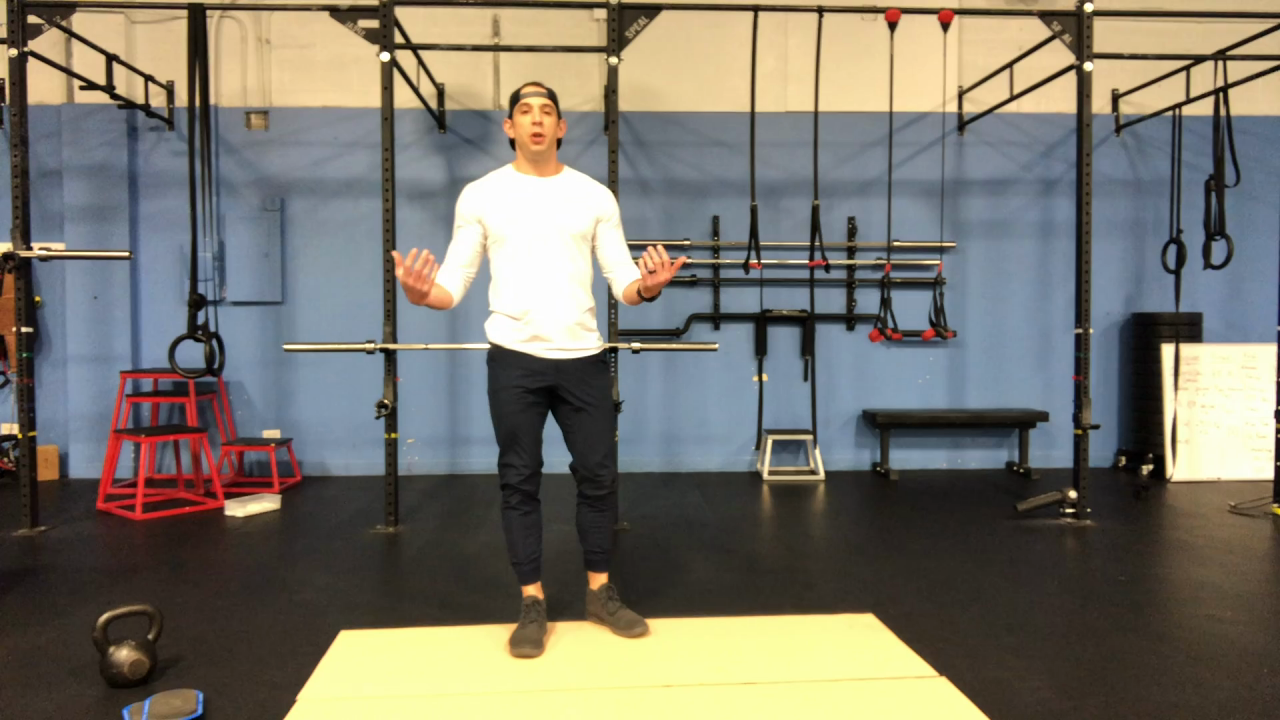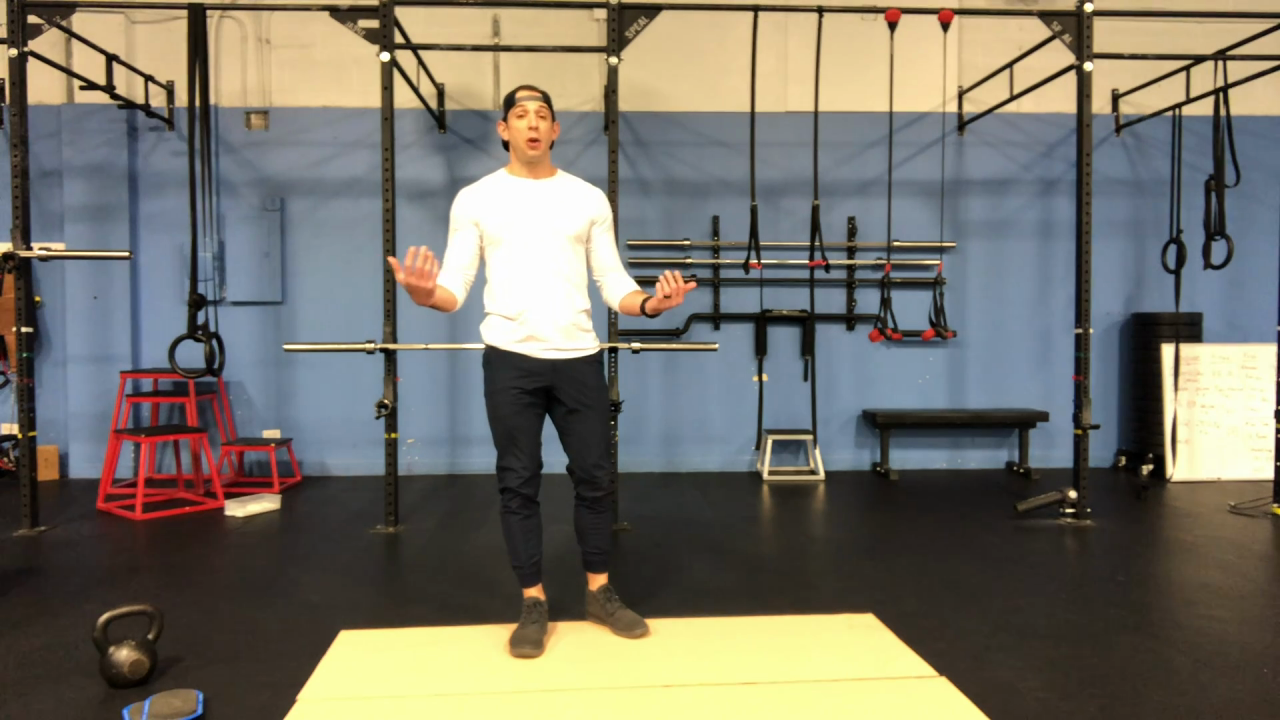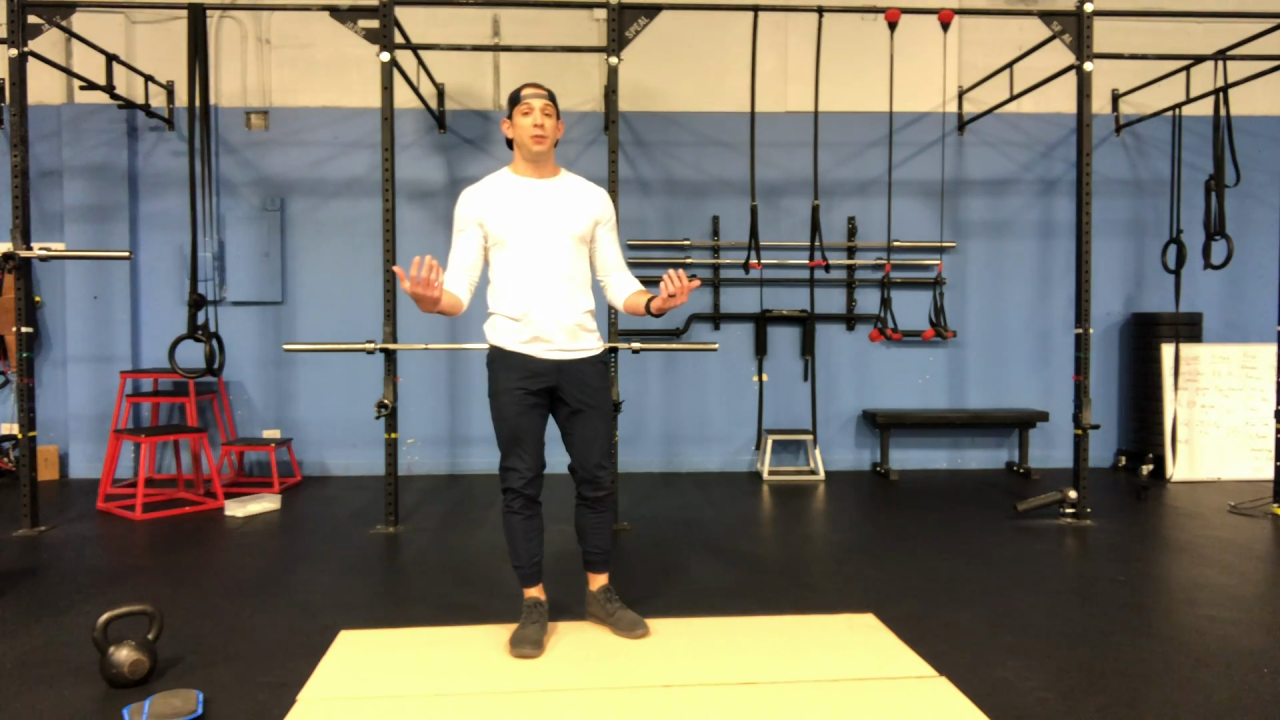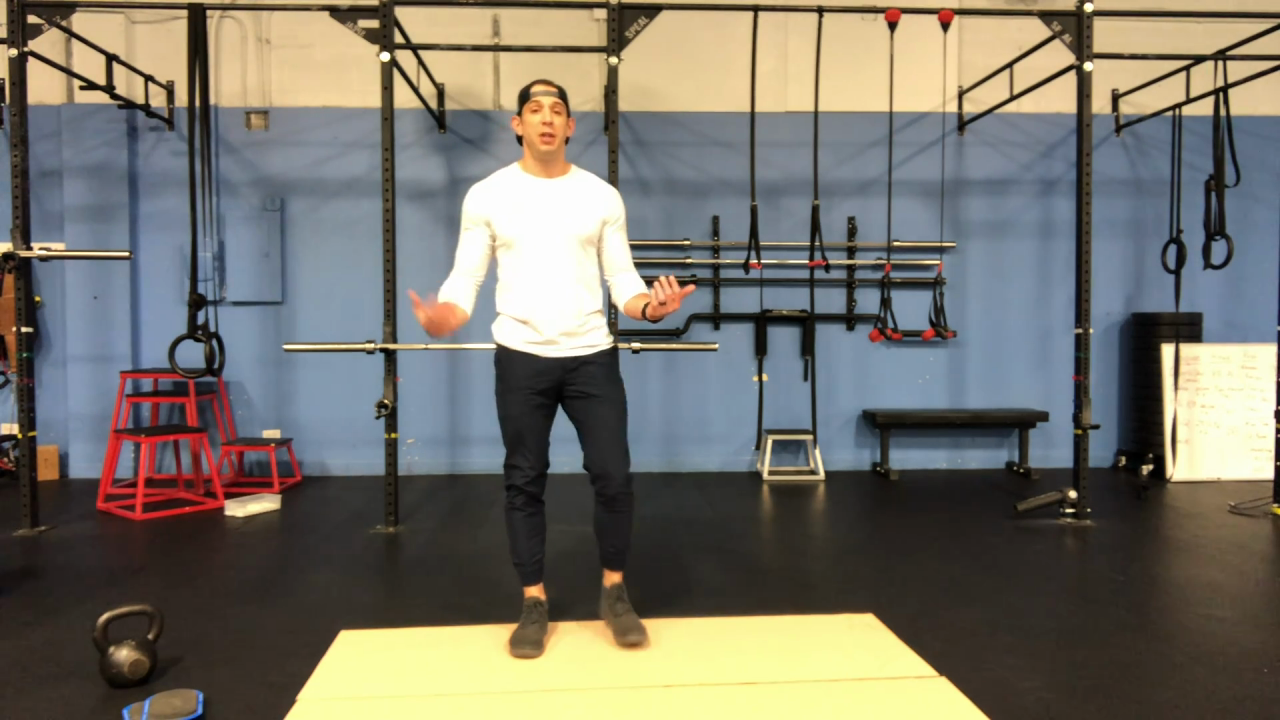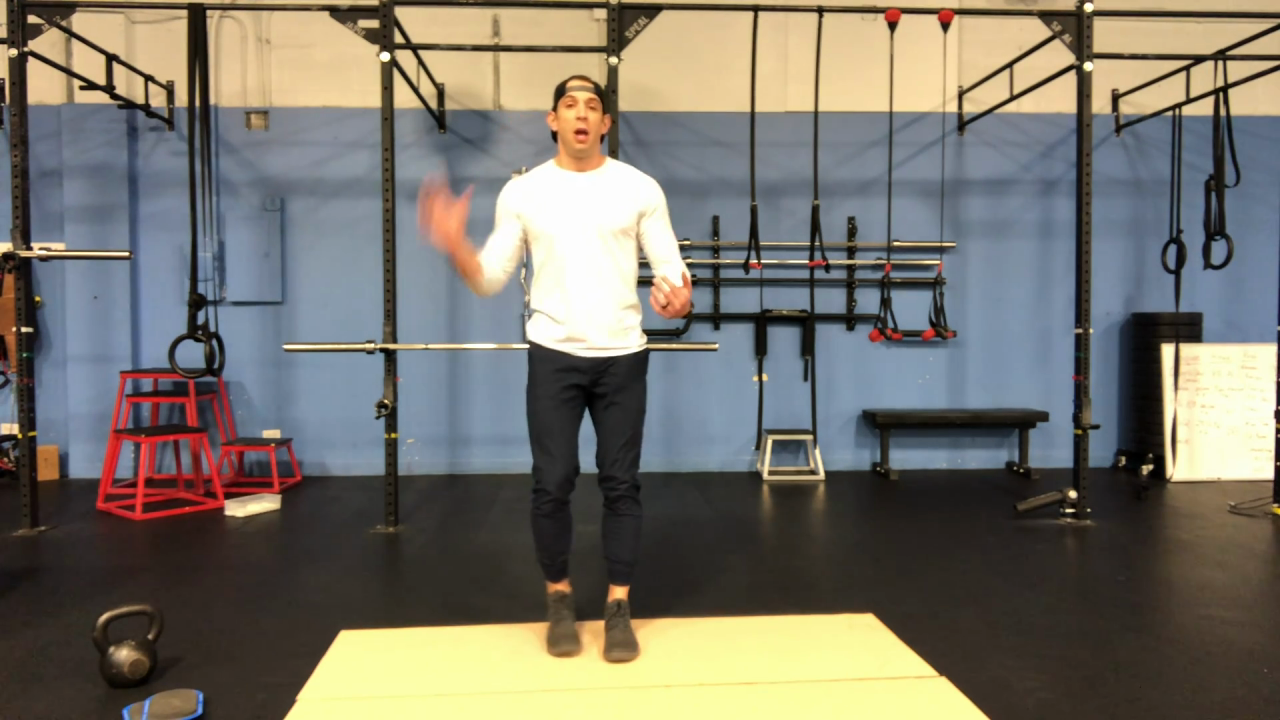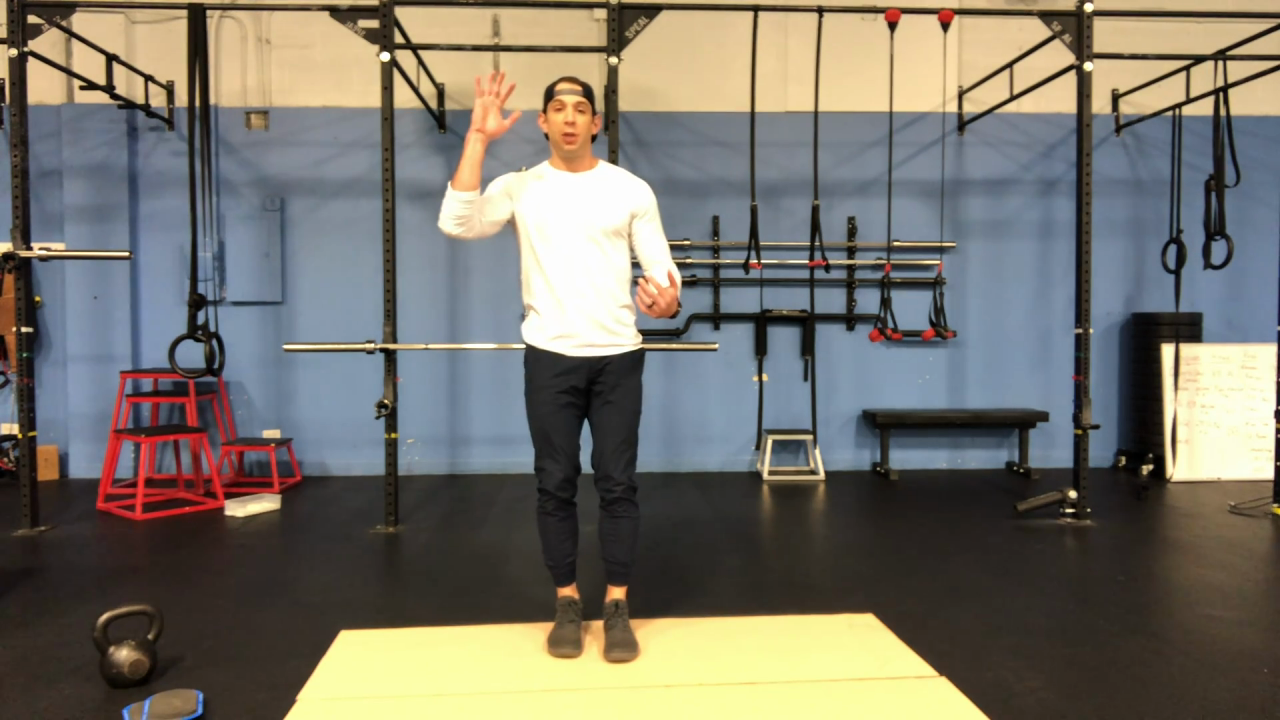
dt=0.5s
person 1, frame 1
left shoulder: (596, 196)
right shoulder: (481, 195)
left elbow: (620, 280)
right elbow: (456, 281)
left wrist: (649, 287)
right wrist: (422, 291)
left hip: (583, 356)
right hip: (515, 358)
left knee: (597, 476)
right knee: (520, 480)
left ankle: (600, 592)
right ankle: (533, 604)
person 1, frame 2
left shoulder: (588, 198)
right shoulder: (475, 198)
left elbow: (612, 282)
right elbow: (456, 285)
left wrist: (653, 302)
right wrist: (425, 292)
left hip: (578, 358)
right hip: (510, 359)
left knee: (594, 479)
right knee: (518, 483)
left ankle: (600, 593)
right ankle: (533, 604)
person 1, frame 3
left shoulder: (592, 197)
right shoulder: (479, 198)
left elbow: (614, 281)
right elbow: (460, 287)
left wrist: (654, 303)
right wrist: (432, 300)
left hip: (583, 358)
right hip: (515, 360)
left knee: (596, 480)
right knee: (520, 484)
left ankle: (600, 594)
right ankle: (533, 605)
person 1, frame 4
left shoulder: (602, 195)
right shoulder: (487, 195)
left elbow: (621, 279)
right elbow: (465, 279)
left wrist: (651, 307)
right wrist: (443, 315)
left hip: (591, 356)
right hip: (522, 358)
left knee: (612, 476)
right knee: (524, 482)
left ankle: (614, 591)
right ankle: (534, 603)
person 1, frame 5
left shoulder: (640, 188)
right shoulder: (524, 190)
left elbow: (669, 265)
right elbow: (491, 276)
left wrist: (680, 297)
right wrist: (459, 249)
left hip: (622, 357)
right hip: (554, 356)
left knee: (620, 483)
right knee: (551, 482)
left ankle: (617, 608)
right ankle: (559, 596)
person 1, frame 6
left shoulder: (631, 189)
right shoulder: (519, 187)
left elbow: (662, 266)
right elbow: (457, 222)
left wrist: (669, 300)
right wrist: (478, 137)
left hip: (618, 357)
right hip: (550, 358)
left knee: (617, 483)
right knee: (556, 484)
left ankle: (617, 608)
right ankle: (567, 604)
